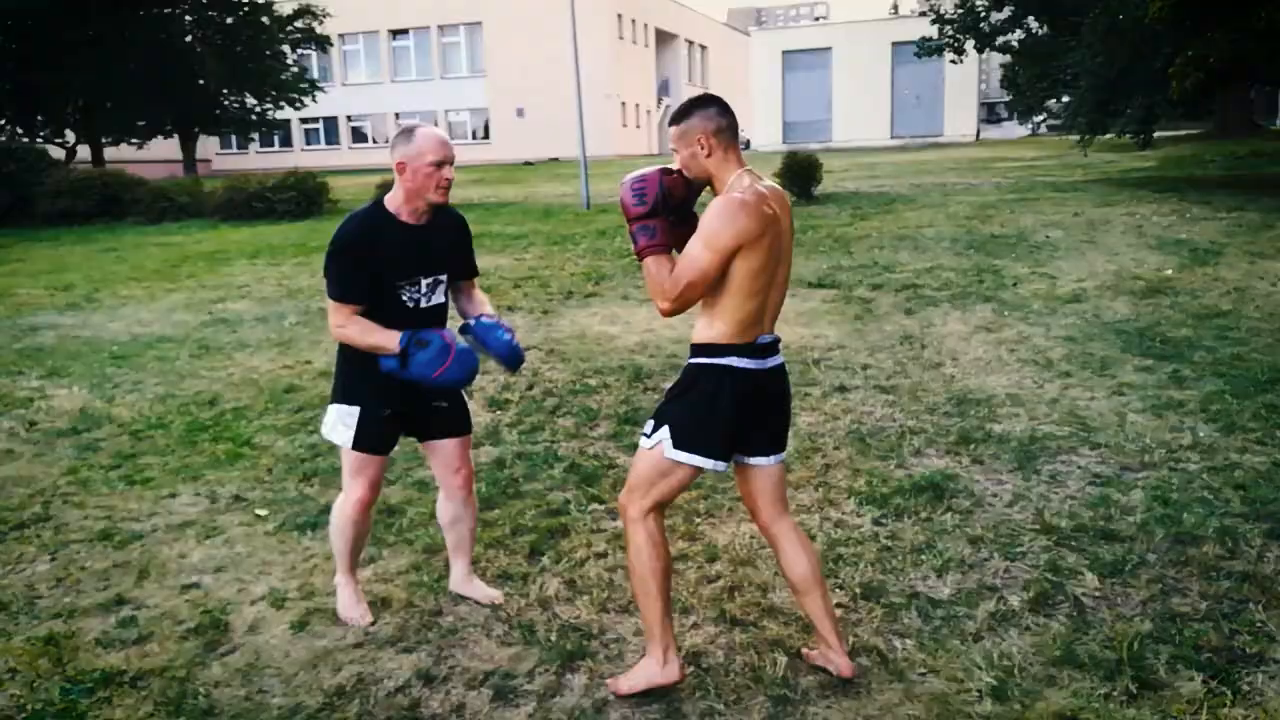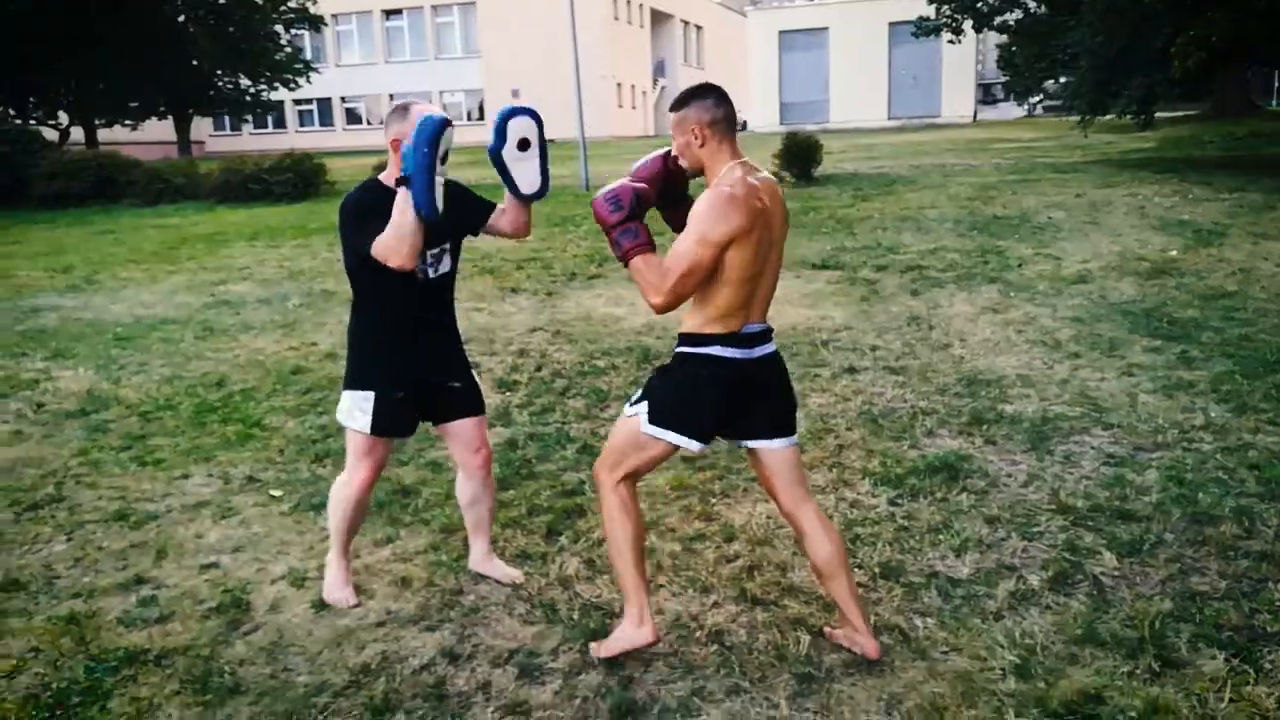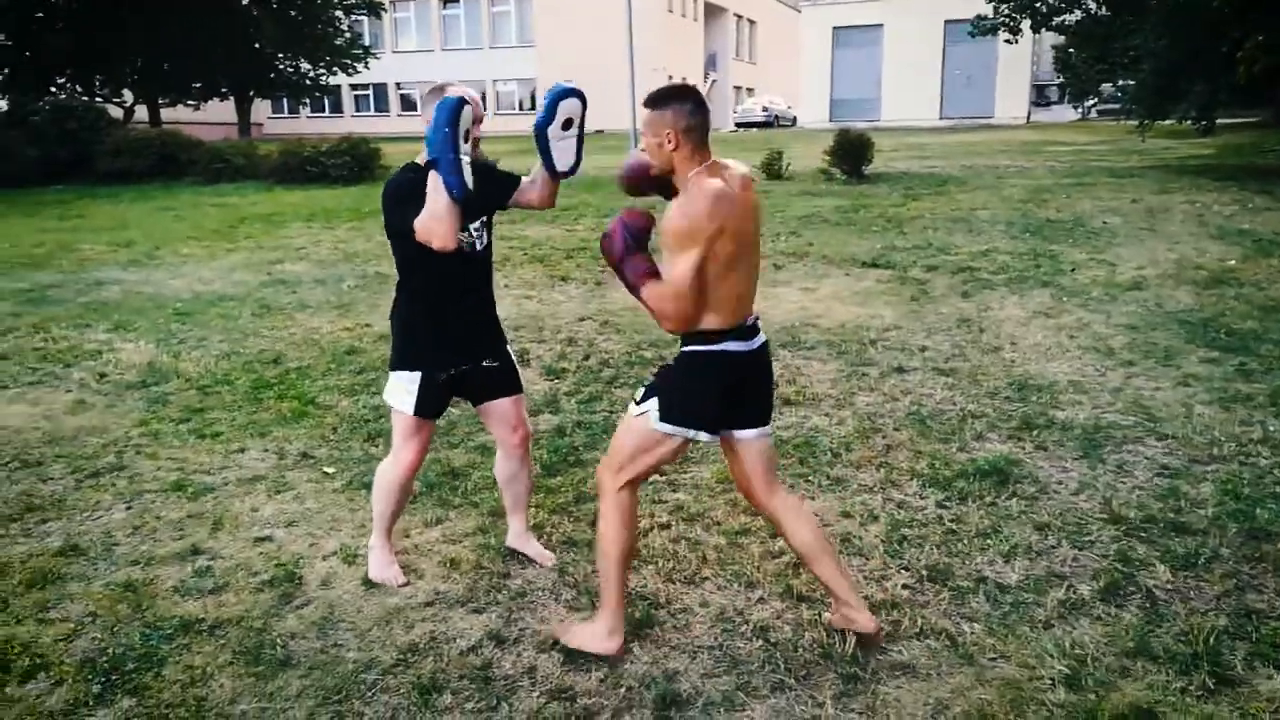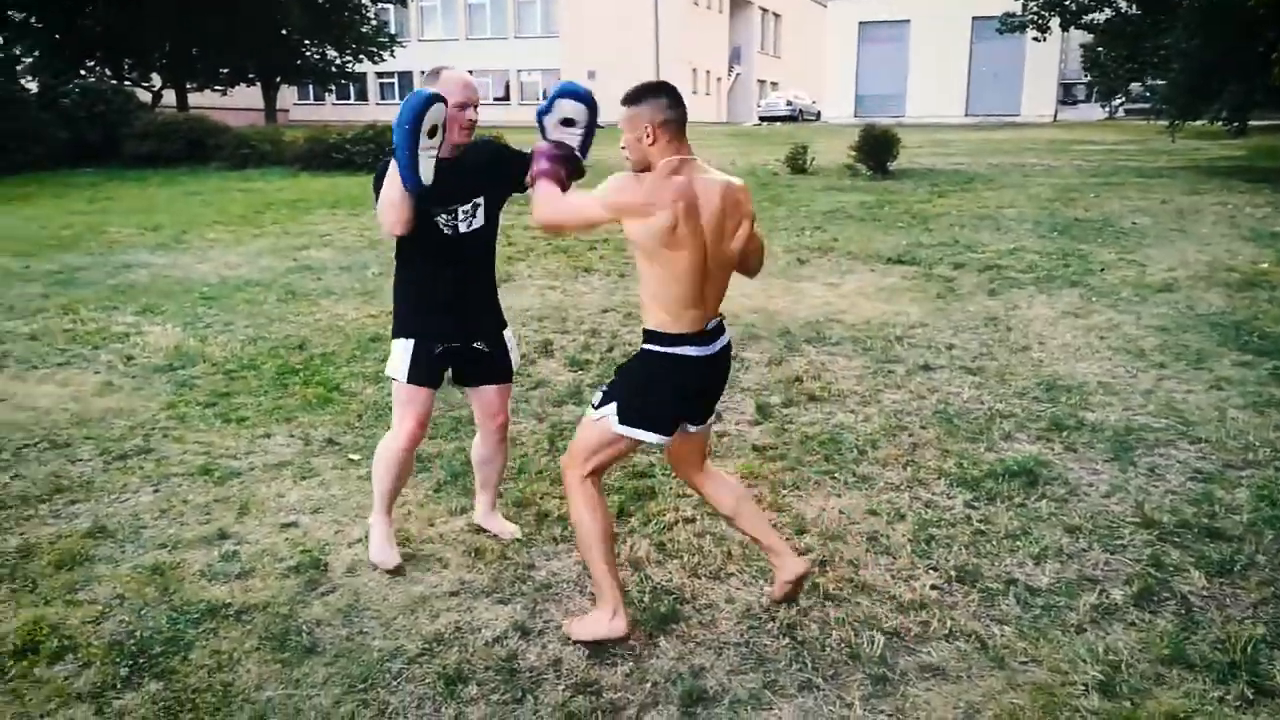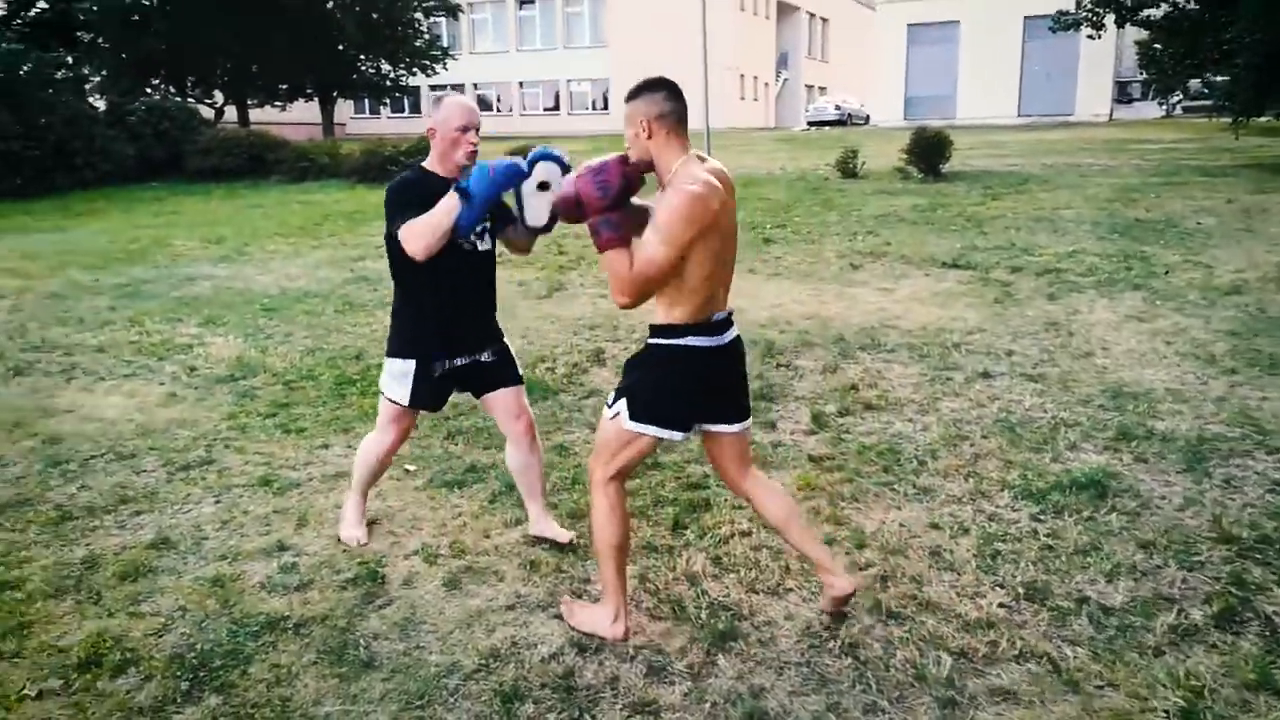
dt=0.3s
person 1, frame 1
left shoulder: (733, 207)
right shoulder: (772, 196)
left elbow: (669, 298)
left wrist: (645, 221)
right wrist: (677, 216)
left hip: (720, 378)
right hip: (765, 372)
left knee: (638, 506)
right knee: (773, 515)
left ankle: (660, 656)
right ankle: (833, 648)
person 1, frame 2
left shoulder: (722, 199)
right shoulder: (766, 188)
left elbow: (663, 294)
left wrist: (622, 224)
right wrist: (668, 197)
left hip: (705, 365)
right hip: (759, 360)
left knee: (611, 474)
right knee: (796, 500)
left ankle: (636, 618)
right ankle: (859, 629)
person 1, frame 3
left shoulder: (703, 205)
right shoulder: (728, 178)
left elbow: (672, 313)
left wrist: (629, 260)
right wrist: (655, 182)
left hip: (708, 361)
right hip: (749, 356)
left knee: (614, 479)
right knee: (763, 491)
left ankle: (606, 624)
right ankle: (853, 608)
person 1, frame 4
left shoulder: (638, 191)
right shoulder: (731, 192)
left elbow: (547, 215)
right elbow: (751, 263)
left wrist: (544, 165)
left hip: (665, 362)
right hip: (711, 352)
left knee: (579, 469)
right knee: (693, 467)
left ankle: (609, 611)
right ankle: (785, 560)
person 1, frame 5
left shoulder: (684, 196)
right shoulder: (711, 175)
left elbow: (626, 292)
left wrist: (604, 217)
left hip: (678, 356)
right hip: (722, 346)
left knee: (604, 473)
right knee: (740, 472)
left ankle: (610, 612)
right ankle: (832, 575)
person 2, frame 1
left shoulder: (451, 224)
right shoulder: (358, 233)
left elbow: (468, 287)
right elbow: (342, 324)
left wrist: (490, 325)
right wrist: (407, 346)
left hip: (436, 377)
right hip: (370, 382)
left knee: (459, 476)
right knee: (360, 491)
left ankle: (461, 573)
right ankle: (346, 582)
person 2, frame 2
left shoulder: (448, 193)
right shoulder: (361, 205)
left elbow: (515, 225)
right elbow: (402, 257)
right wrist: (411, 183)
left hip: (442, 356)
right hip: (381, 365)
left knee: (477, 455)
right knee: (363, 473)
left ankle: (481, 552)
right ankle: (336, 563)
person 2, frame 3
left shoulder: (476, 173)
right shoulder: (403, 187)
left elbow: (539, 196)
right elbow: (444, 237)
left wrist: (553, 150)
right wrist: (443, 162)
left hip: (481, 337)
right hip: (423, 345)
left knee: (516, 434)
right knee: (408, 454)
left ankle: (519, 530)
right ankle: (379, 545)
person 2, frame 4
left shoulder: (488, 157)
right shoulder: (399, 166)
right elbow: (396, 224)
right wrist: (408, 149)
left hip: (482, 319)
right hip: (422, 323)
left knee: (496, 422)
right knee: (409, 429)
left ankle: (485, 509)
right ankle: (380, 523)
person 2, frame 5
left shoulder: (482, 186)
right shoulder: (405, 190)
left elbow: (520, 243)
right elbow: (421, 246)
right wrist: (465, 194)
left hip: (479, 335)
right hip: (421, 342)
left knee: (521, 424)
right knee: (392, 435)
left ankle: (540, 516)
right ankle: (353, 506)
